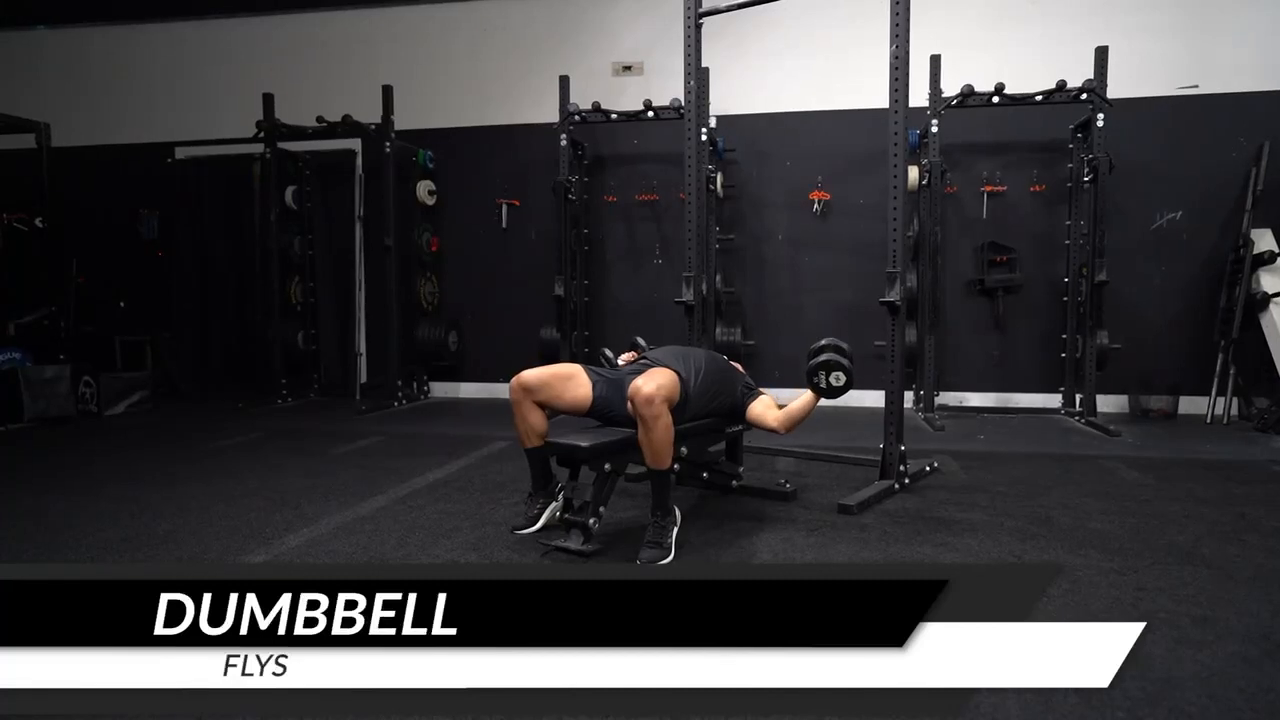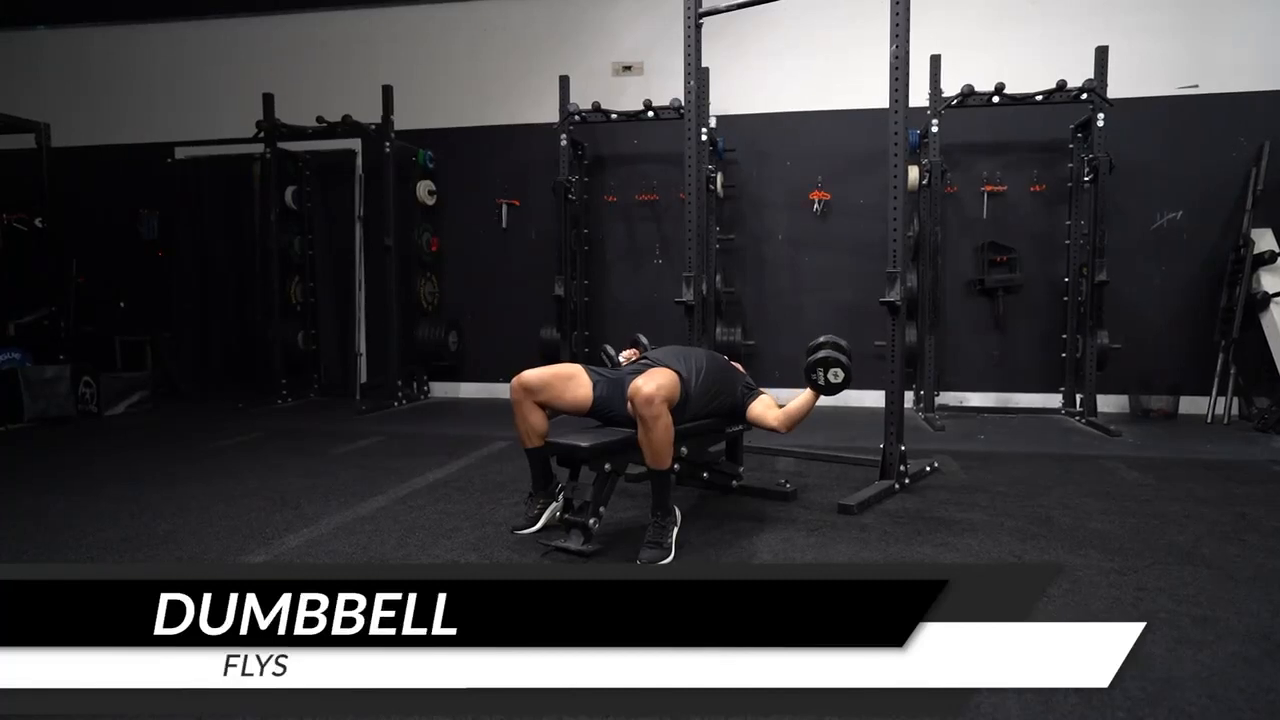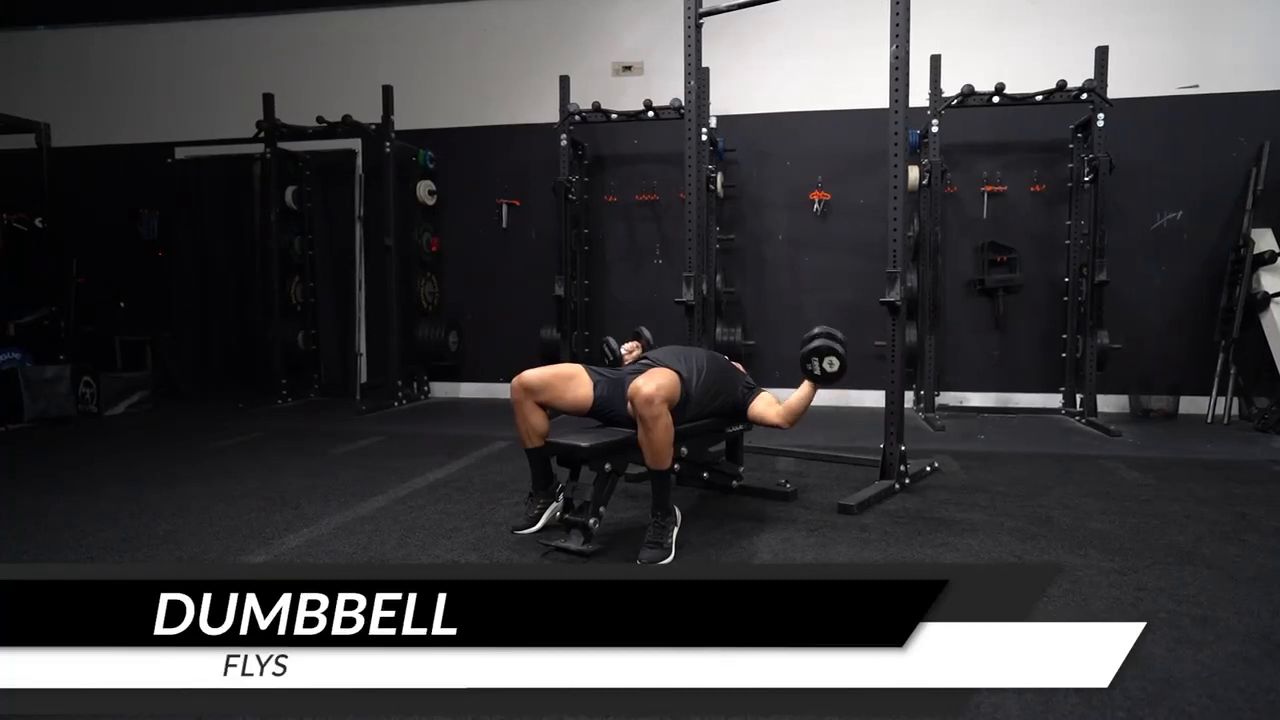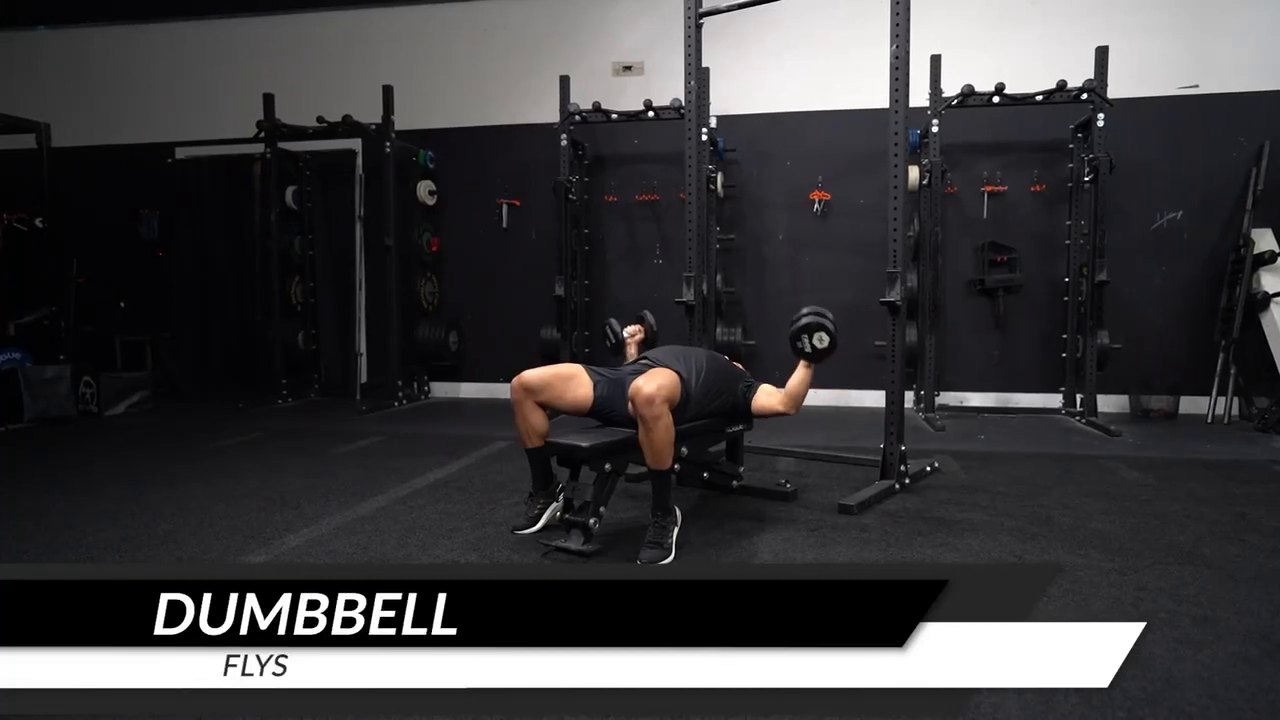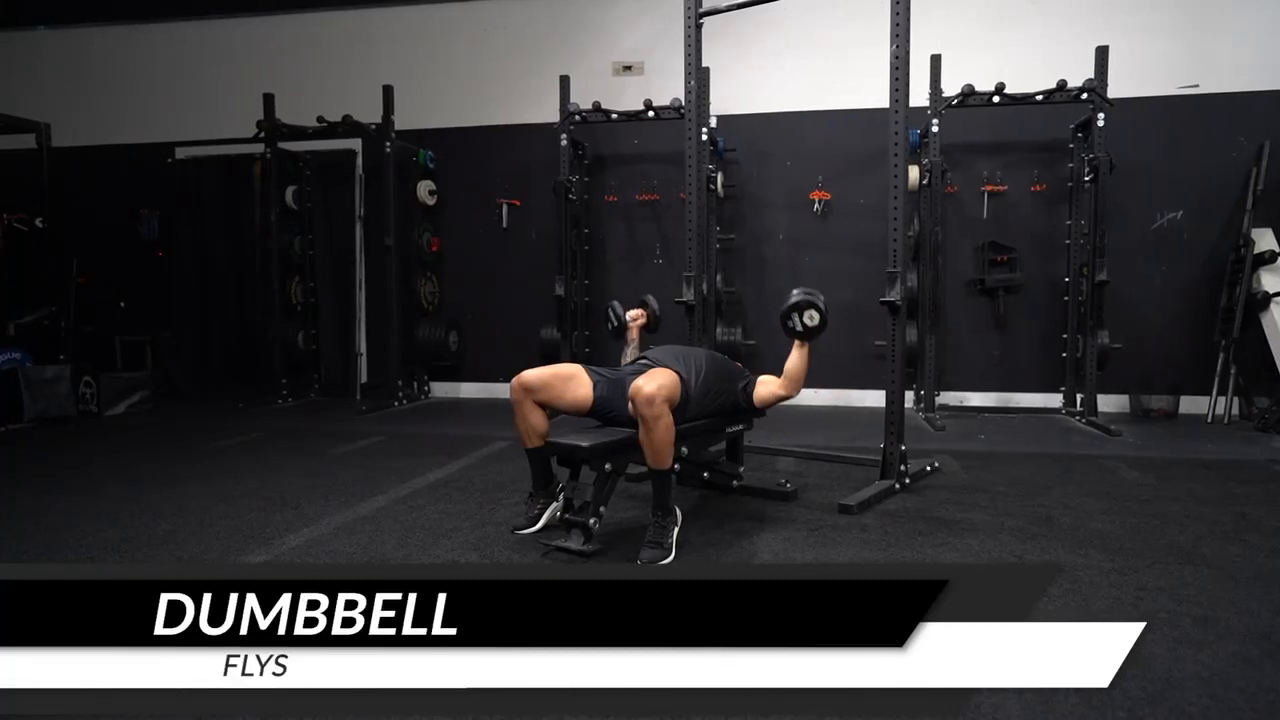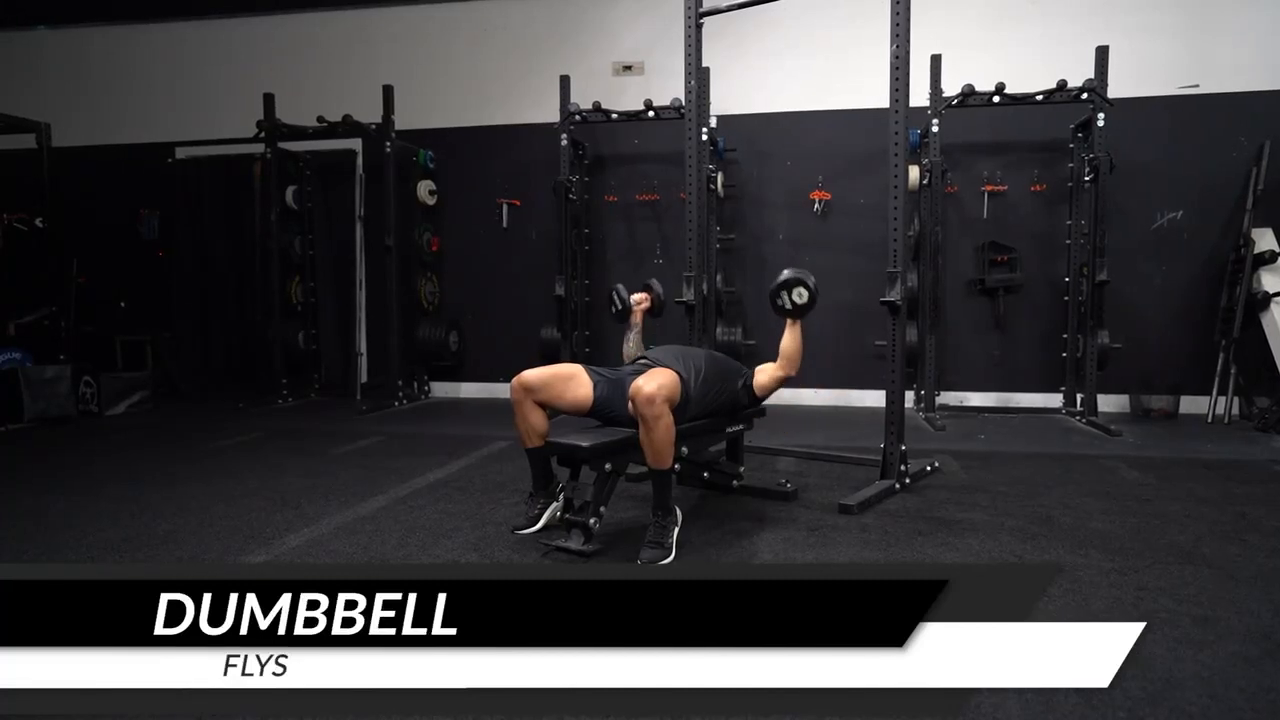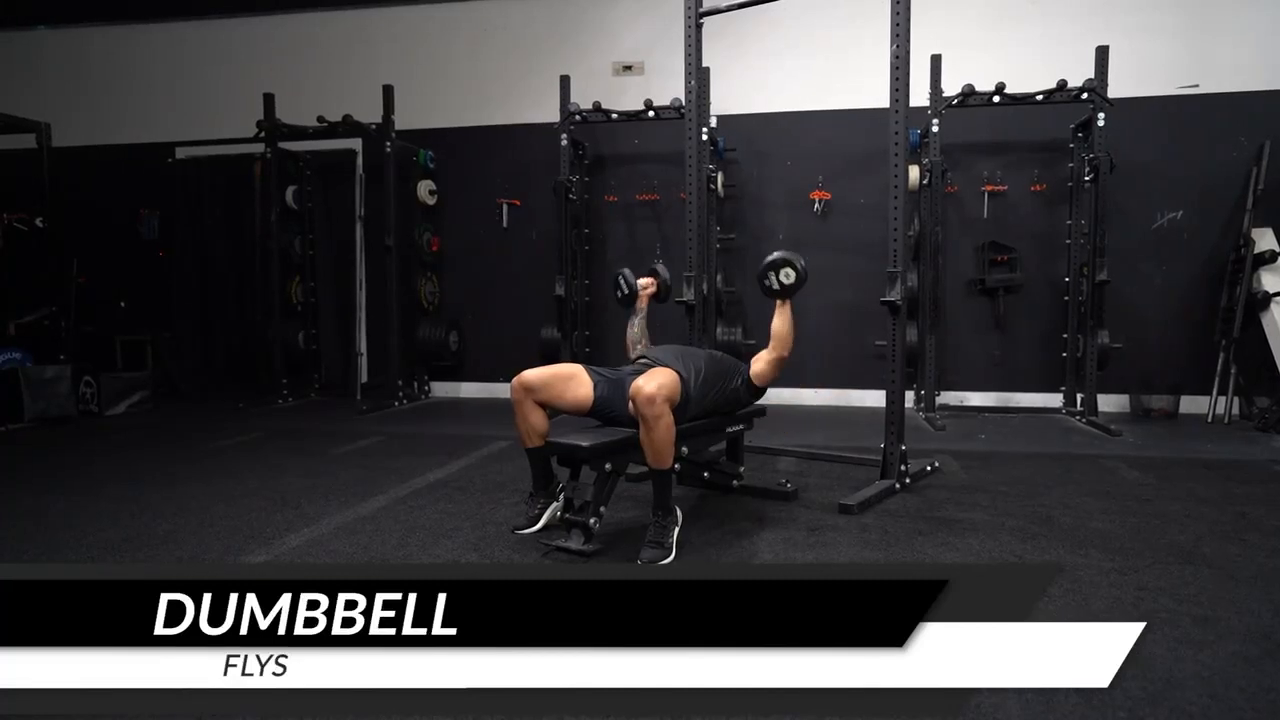
dt=0.1s
person 1, frame 1
left shoulder: (742, 389)
left elbow: (779, 422)
right wrist: (627, 363)
left hip: (652, 393)
right hip: (627, 378)
left knee: (647, 394)
right knee: (524, 385)
left ankle: (663, 517)
right ankle: (545, 493)
person 1, frame 2
left shoulder: (742, 389)
left elbow: (780, 421)
right wrist: (628, 363)
left hip: (652, 392)
right hip: (627, 378)
left knee: (647, 394)
right knee: (524, 385)
left ankle: (663, 516)
right ankle: (545, 494)
person 1, frame 3
left shoulder: (743, 388)
left elbow: (783, 416)
left wrist: (813, 378)
right wrist: (631, 358)
left hip: (653, 395)
left knee: (648, 394)
right knee: (525, 384)
left ankle: (664, 516)
right ankle: (545, 493)
person 1, frame 4
left shoulder: (743, 386)
left elbow: (785, 404)
left wrist: (809, 359)
right wrist: (632, 346)
left hip: (652, 394)
right hip: (624, 377)
left knee: (648, 394)
right knee: (525, 385)
left ankle: (664, 516)
right ankle: (545, 493)
person 1, frame 5
left shoulder: (742, 385)
left elbow: (787, 387)
left wrist: (801, 341)
right wrist: (634, 332)
left hip: (651, 394)
right hip: (631, 376)
left knee: (647, 393)
right knee: (525, 385)
left ankle: (664, 515)
right ankle: (545, 492)
person 1, frame 6
left shoulder: (741, 383)
left elbow: (784, 370)
right elbow: (634, 362)
left wrist: (793, 318)
right wrist: (636, 316)
left hip: (653, 394)
right hip: (623, 383)
left knee: (647, 394)
right knee: (524, 385)
left ankle: (665, 516)
right ankle: (545, 493)
person 1, frame 7
left shoulder: (741, 382)
right shoulder: (699, 359)
left elbow: (778, 352)
right elbow: (638, 350)
left wrist: (783, 301)
right wrist: (642, 301)
left hip: (653, 392)
right hip: (628, 377)
left knee: (647, 393)
right knee: (525, 385)
left ankle: (664, 515)
right ankle: (546, 493)
